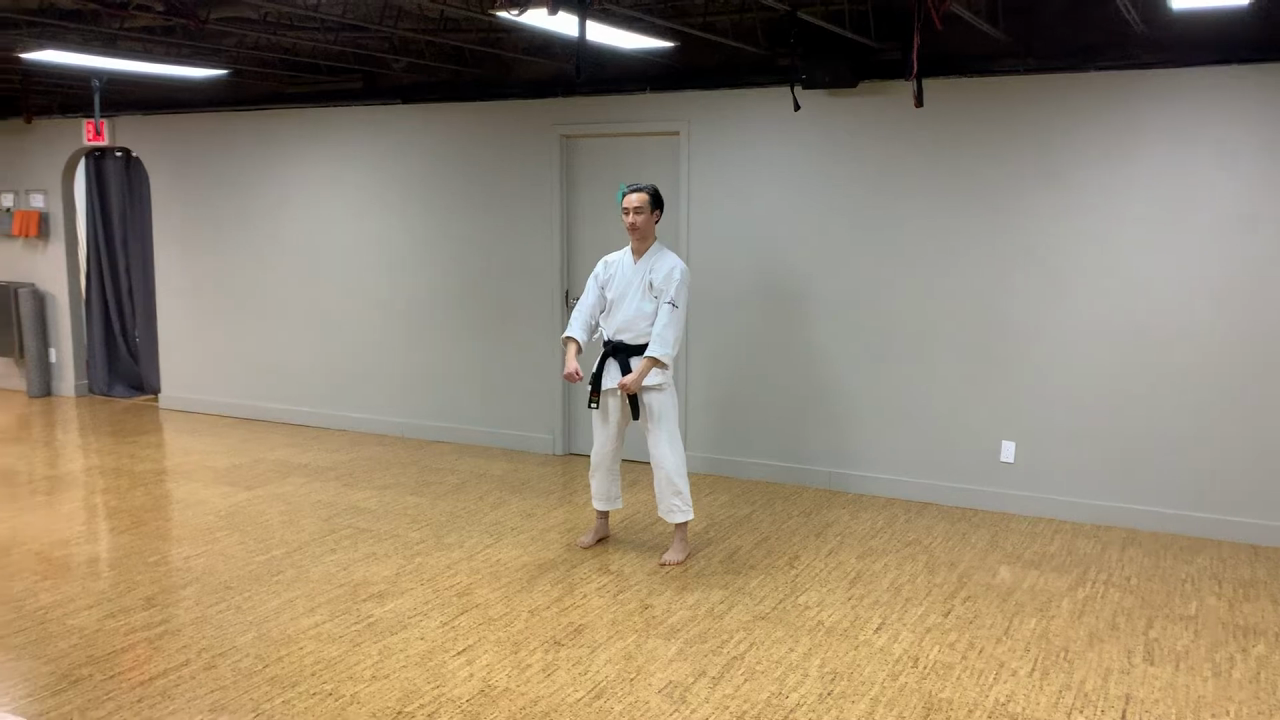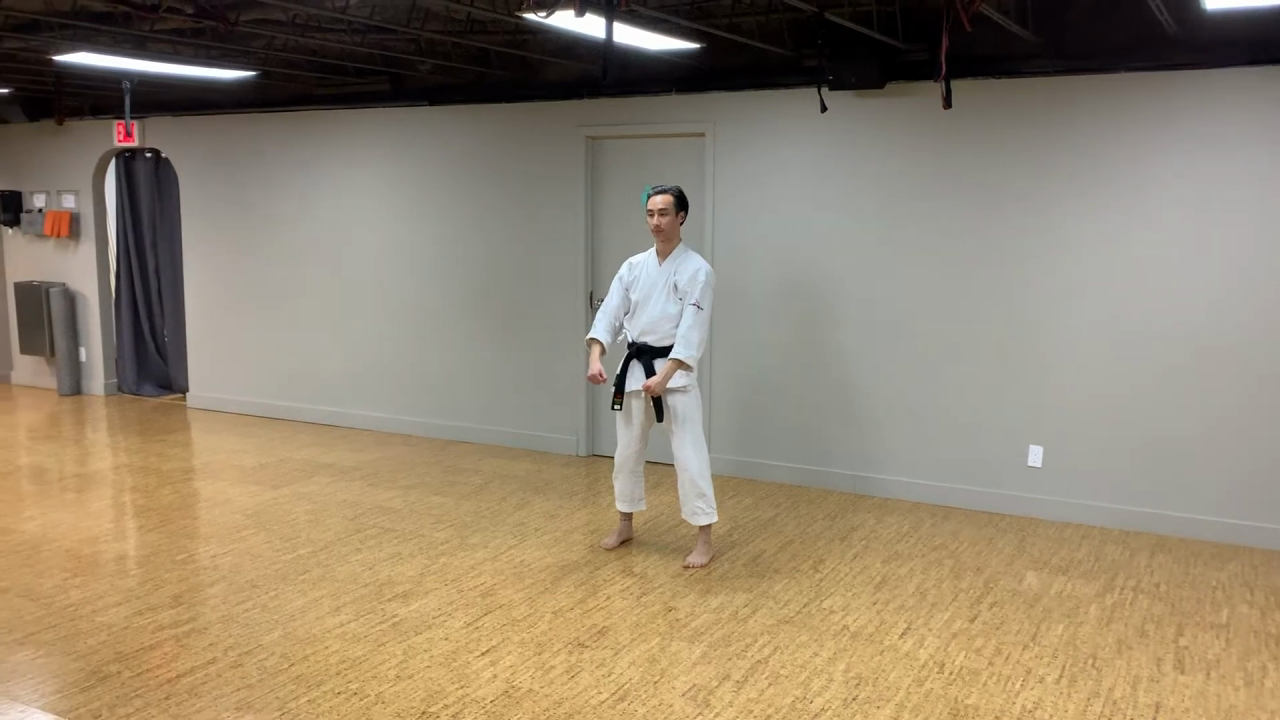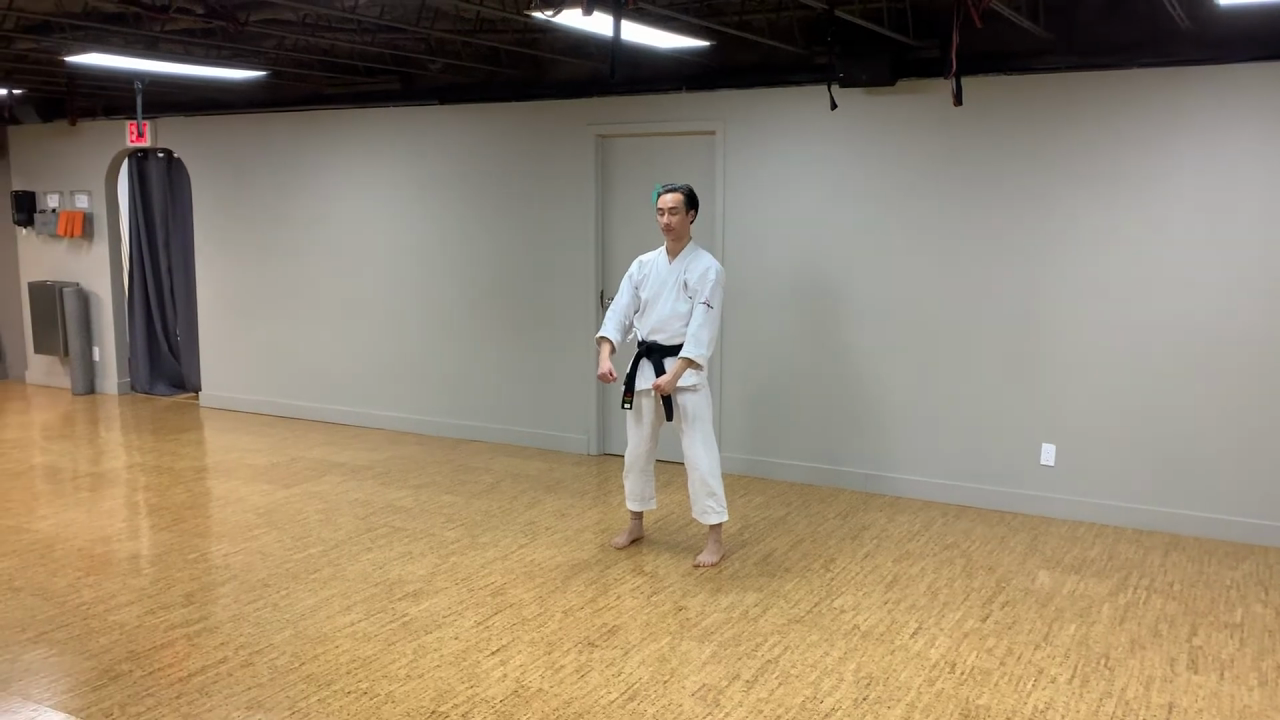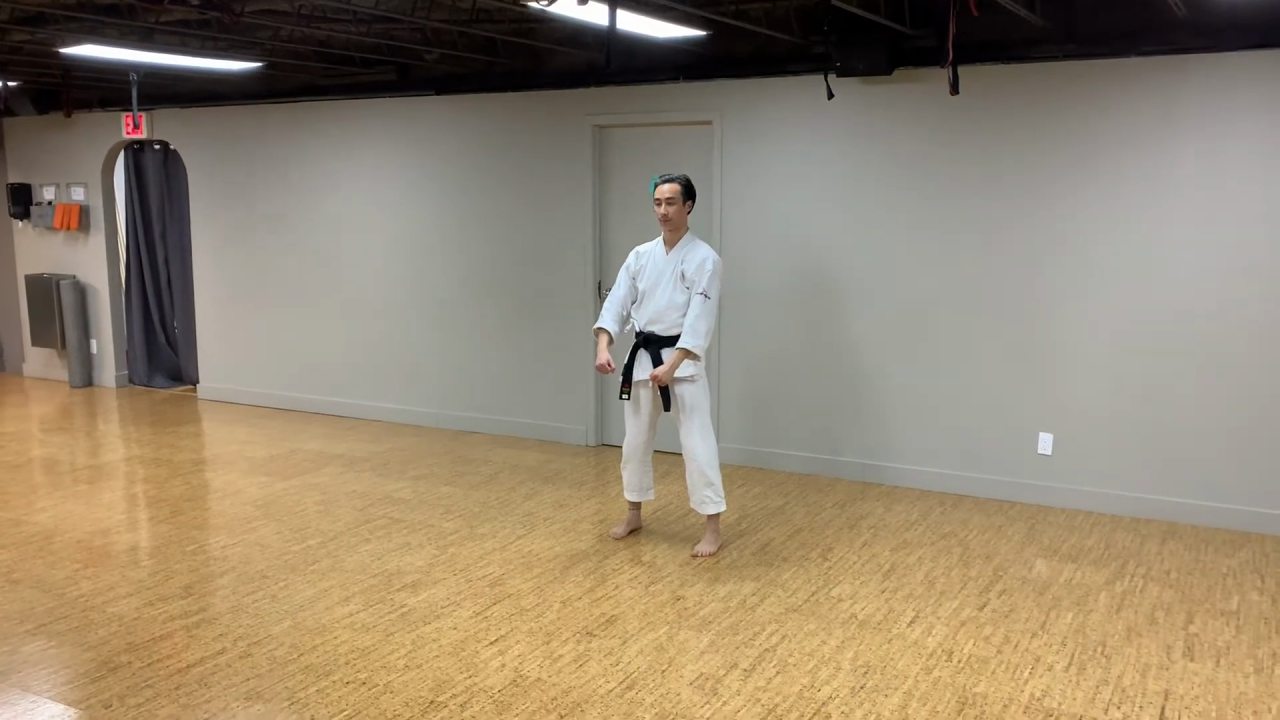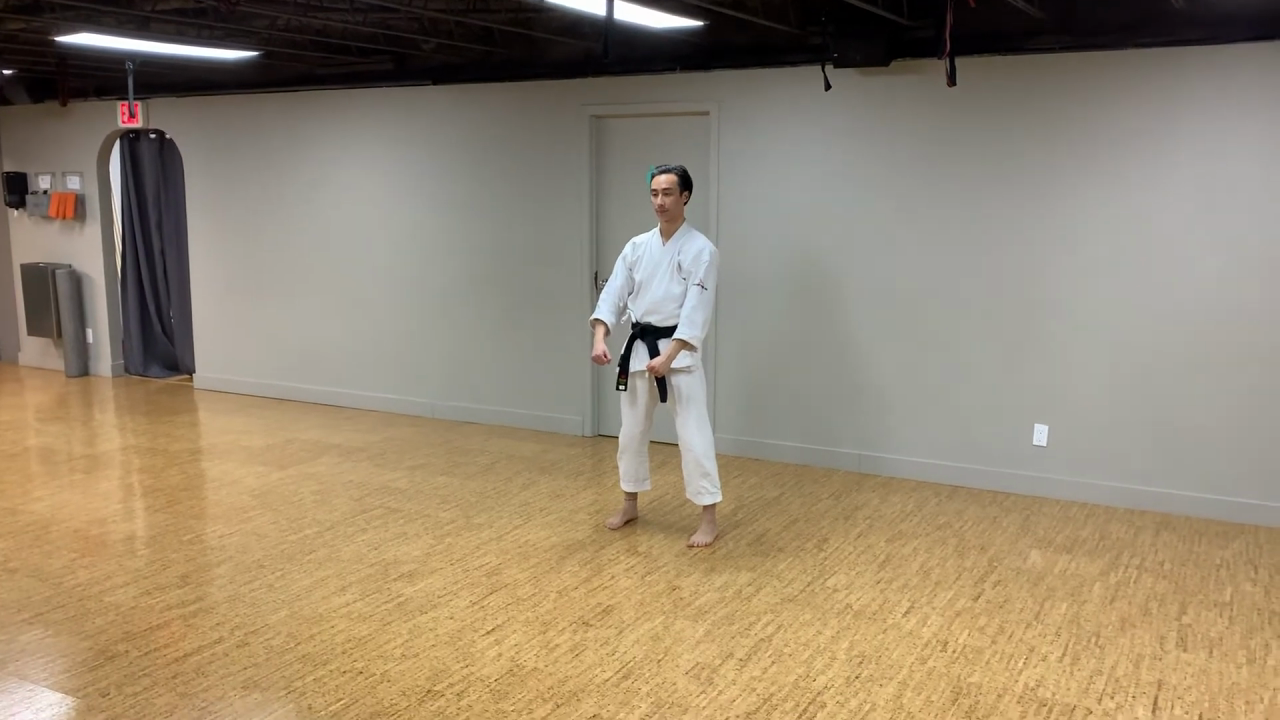
dt=0.4s
person 1, frame 1
left shoulder: (672, 268)
right shoulder: (608, 265)
left elbow: (668, 329)
right elbow: (586, 312)
left wrist: (640, 374)
right wrist: (571, 356)
left hip: (650, 368)
right hip: (609, 366)
left knee: (665, 452)
right knee: (604, 449)
left ankle: (680, 536)
right ankle: (601, 522)
person 1, frame 2
left shoulder: (697, 270)
right shoulder: (633, 266)
left elbow: (692, 331)
right elbow: (610, 314)
left wrist: (664, 376)
right wrist: (595, 358)
left hip: (675, 370)
right hip: (633, 368)
left knee: (689, 454)
right knee: (627, 450)
left ankle: (704, 539)
right ankle: (625, 524)
person 1, frame 3
left shoulder: (707, 268)
right shoulder: (643, 265)
left elbow: (703, 330)
right elbow: (619, 313)
left wrist: (674, 375)
right wrist: (605, 357)
left hip: (685, 369)
right hip: (643, 366)
left knee: (699, 453)
right knee: (638, 449)
left ankle: (715, 537)
right ankle: (636, 523)
person 1, frame 4
left shoulder: (704, 259)
right shoulder: (640, 255)
left elbow: (700, 320)
right elbow: (617, 303)
left wrist: (672, 366)
right wrist: (603, 347)
left hip: (683, 360)
right hip: (641, 357)
left knee: (697, 443)
right knee: (636, 439)
left ankle: (713, 527)
right ankle: (634, 513)
person 1, frame 5
left shoulder: (701, 249)
right shoulder: (637, 246)
left elbow: (697, 311)
right elbow: (614, 295)
left wrist: (668, 356)
right wrist: (600, 339)
left hip: (679, 350)
right hip: (638, 348)
left knee: (693, 433)
right knee: (632, 430)
left ankle: (709, 517)
right ankle: (630, 504)
